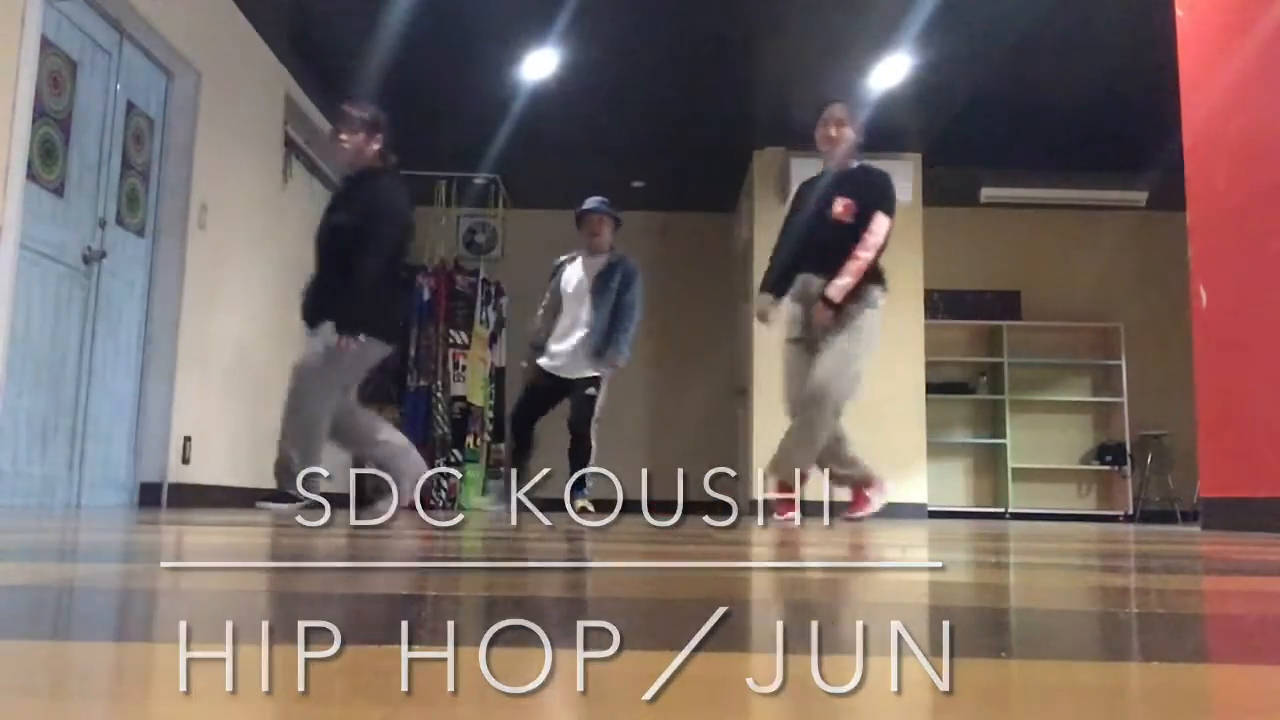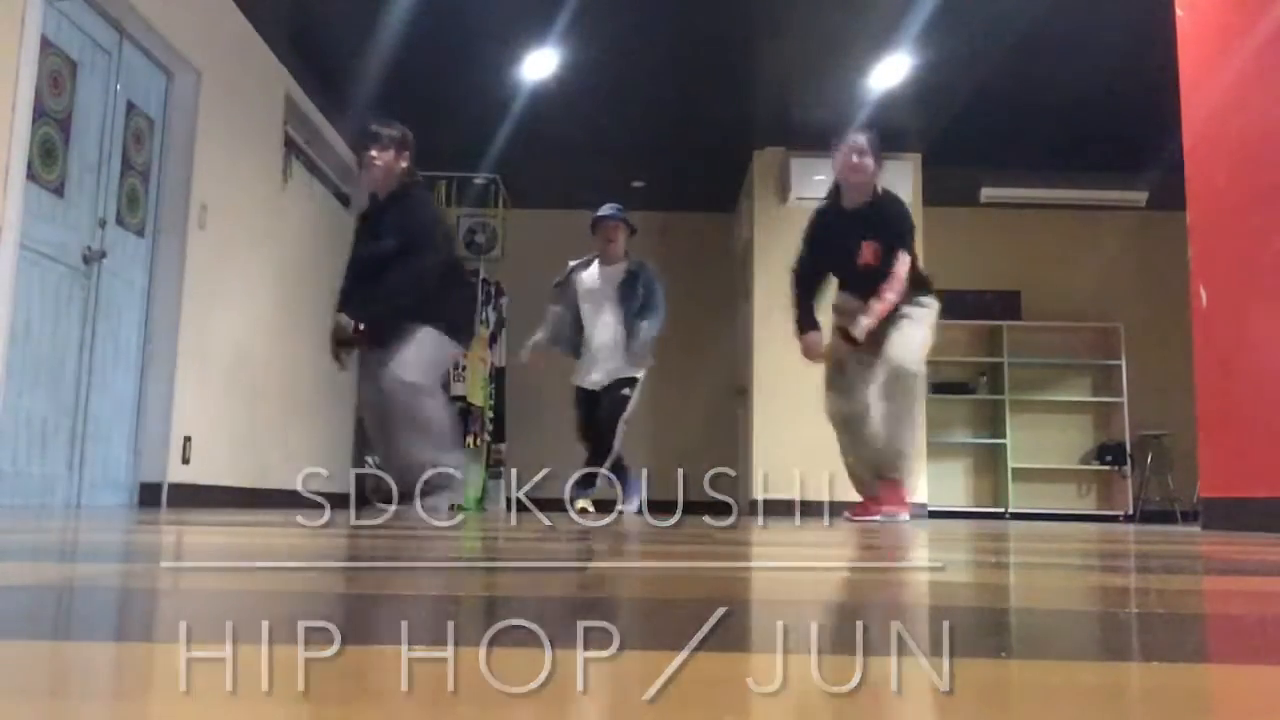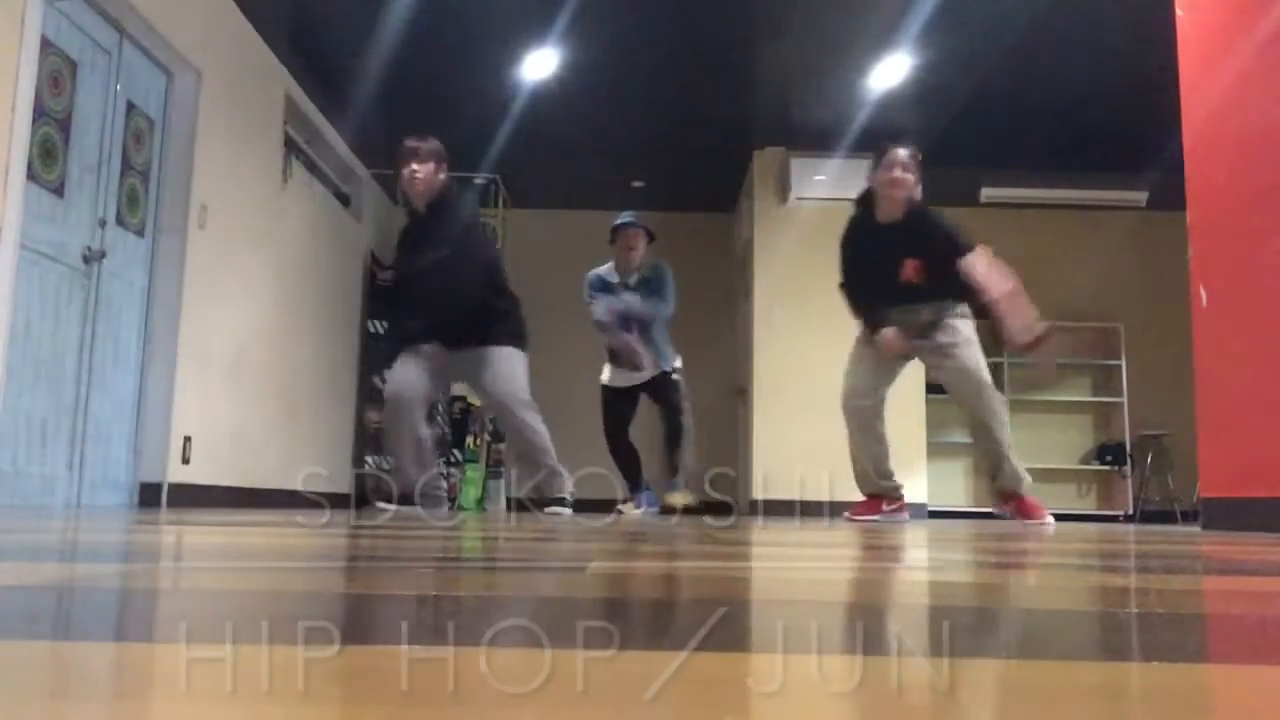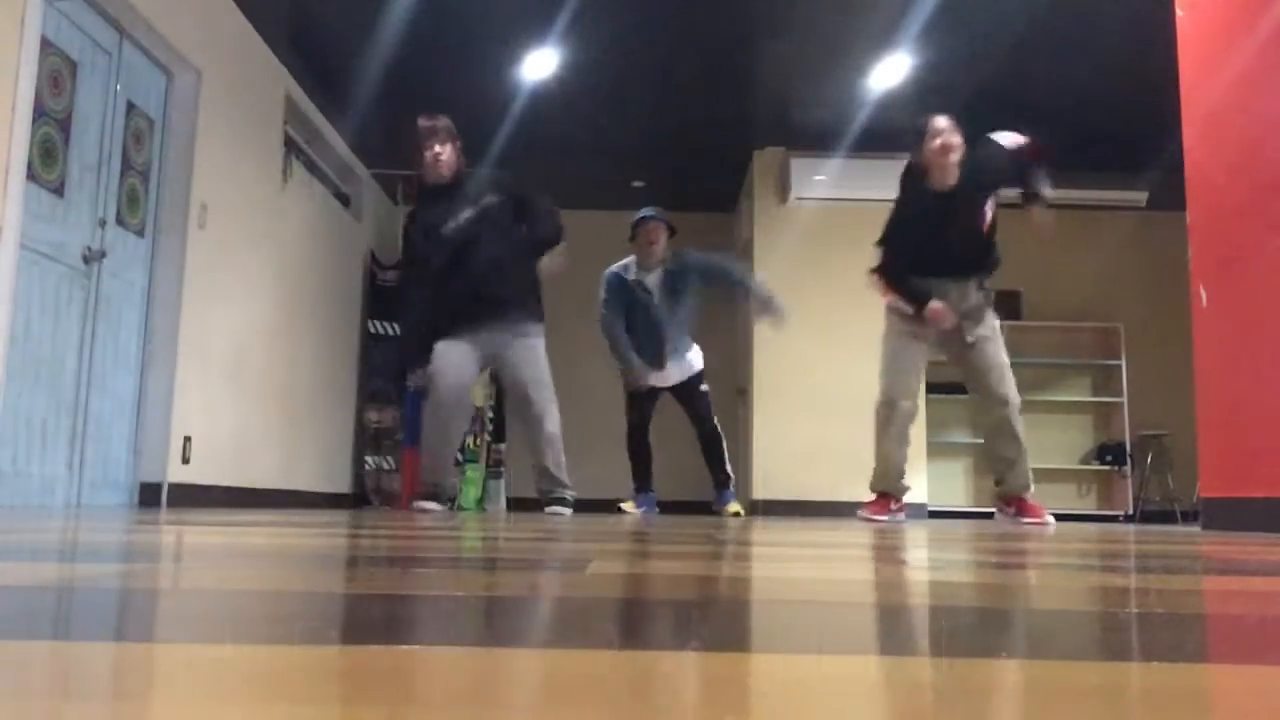
dt=0.2s
person 1, frame 1
left shoulder: (875, 182)
right shoulder: (808, 190)
left elbow: (871, 244)
right elbow: (788, 244)
left wrist: (834, 294)
right wrist: (769, 290)
left hip: (855, 299)
right hip: (806, 295)
left knee: (823, 389)
right knee: (804, 400)
left ankle: (786, 482)
right ankle: (862, 483)
person 1, frame 2
left shoulder: (891, 210)
right shoulder: (825, 218)
left elbow: (896, 282)
right elbow: (806, 276)
left wrist: (854, 334)
right wrist: (807, 328)
left hip: (907, 307)
right hip: (853, 310)
left knee: (901, 367)
right knee: (843, 405)
left ankle: (892, 477)
right ankle: (876, 491)
person 1, frame 3
left shoulder: (929, 225)
right shoulder: (859, 231)
left elbow: (982, 269)
right elbow: (854, 288)
left wrist: (1024, 328)
right wrist: (878, 328)
left hip: (940, 316)
right hip: (887, 320)
left knee: (982, 397)
right knee: (858, 399)
left ankle: (1013, 493)
right ankle: (881, 493)
person 1, frame 4
left shoulder: (980, 172)
right shoulder: (913, 204)
left elbow: (1010, 143)
right elbow: (888, 270)
left wrist: (1037, 184)
right wrist: (924, 303)
left hip: (971, 301)
right hip: (915, 302)
left knee: (1001, 397)
right knee: (896, 397)
left ankle: (1014, 494)
right ankle: (888, 493)
person 2, frame 1
left shoulder: (385, 194)
right shoulder: (353, 190)
left elbow: (377, 262)
left wrist: (354, 320)
right wrist: (316, 312)
left hip: (360, 322)
right hip: (335, 316)
left knee: (310, 389)
right knee: (332, 404)
left ankle: (295, 487)
right ankle: (406, 473)
person 2, frame 2
left shoulder: (420, 208)
right shoulder: (371, 216)
left elbow: (420, 270)
right elbow: (358, 277)
left wrist: (365, 313)
right wrist: (345, 328)
left hip: (436, 320)
right hip: (387, 327)
left knee: (404, 381)
right knee: (377, 404)
left ankle: (440, 478)
right ankle: (418, 488)
person 2, frame 3
left shoulder: (461, 214)
right shoulder: (412, 234)
left elbow: (465, 276)
right elbow: (406, 294)
left wrist: (421, 330)
right wrist: (407, 338)
left hip: (491, 333)
right hip: (434, 340)
left knee: (514, 406)
right knee: (399, 394)
left ankle: (555, 490)
right ankle: (426, 491)
person 2, frame 4
left shoulder: (491, 184)
right shoulder: (422, 218)
left elbow: (542, 215)
right elbow: (419, 291)
left wrist: (538, 248)
right wrist: (417, 352)
left hip: (516, 317)
right hip: (457, 327)
left knee: (537, 401)
right knee: (448, 391)
left ankle: (556, 490)
right ankle: (438, 487)
person 3, frame 1
left shoulder: (623, 269)
right shoulder: (565, 266)
left elbow: (628, 316)
left wrist: (616, 355)
right wrist: (534, 352)
left hip: (592, 365)
right hip: (552, 361)
left knee: (581, 425)
right knee: (521, 416)
left ankle: (579, 492)
right ankle: (515, 483)
person 3, frame 2
left shoulder: (642, 274)
right shoulder: (577, 273)
left elbow: (655, 312)
right elbow: (560, 312)
left wrist: (644, 333)
right wrist: (539, 339)
left hip: (624, 368)
right hip: (589, 370)
left knee: (607, 426)
right knee: (591, 432)
left ankle: (583, 489)
right ankle: (626, 486)
person 3, frame 3
left shoulder: (658, 273)
right shoulder: (598, 278)
left elbow: (662, 309)
right elbow: (600, 313)
left wrist: (622, 304)
right wrist: (620, 340)
left hip: (660, 365)
right hip: (619, 371)
left knee: (676, 414)
right knee: (615, 434)
left ankle: (673, 484)
right ankle: (639, 493)
person 3, frame 4
left shoulder: (685, 265)
right shoulder: (617, 277)
left elbow: (723, 270)
right elbow: (611, 322)
left wrist: (756, 290)
right wrist: (630, 364)
left hip: (685, 364)
right hip: (640, 370)
left knee: (707, 427)
right knee: (636, 429)
left ankle: (725, 492)
right ankle: (643, 494)
